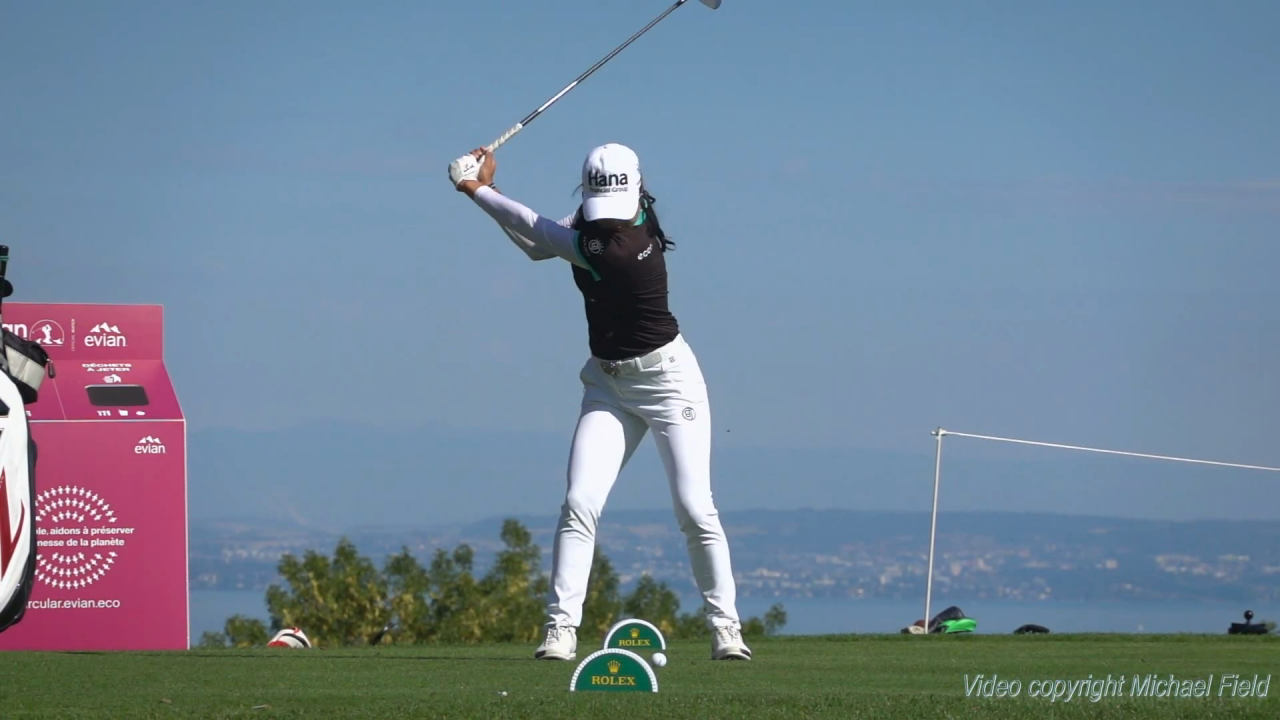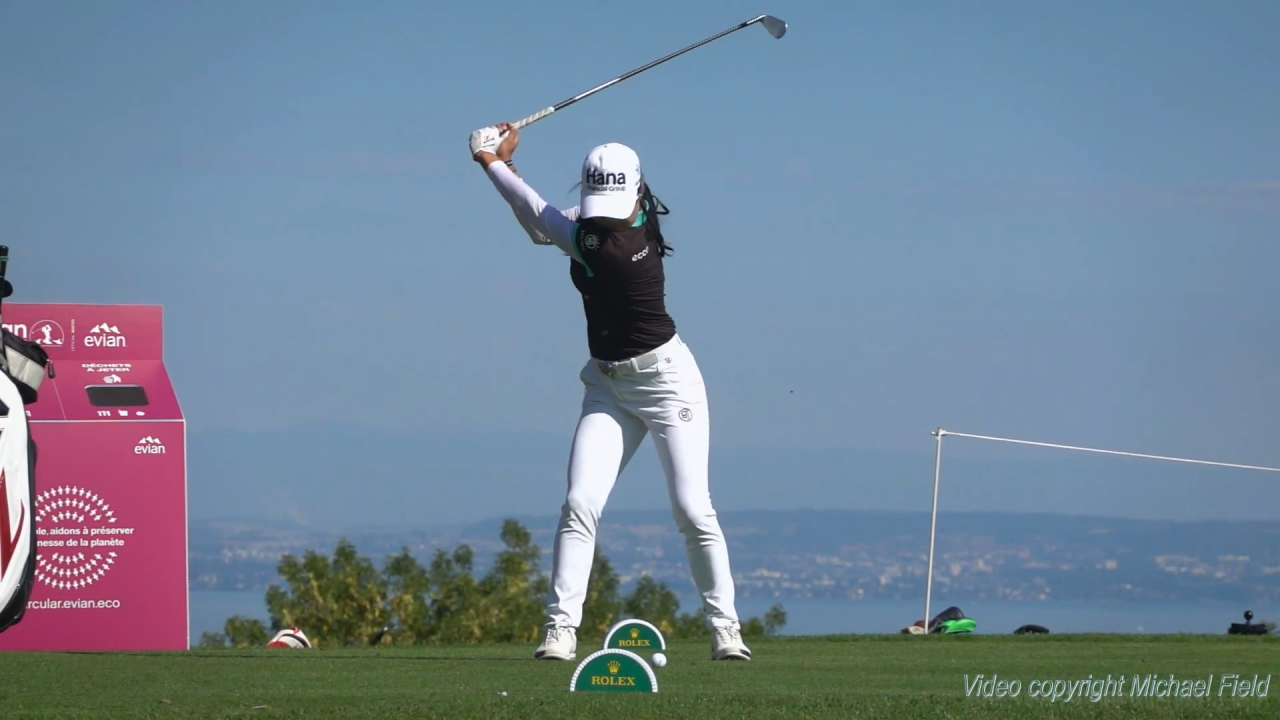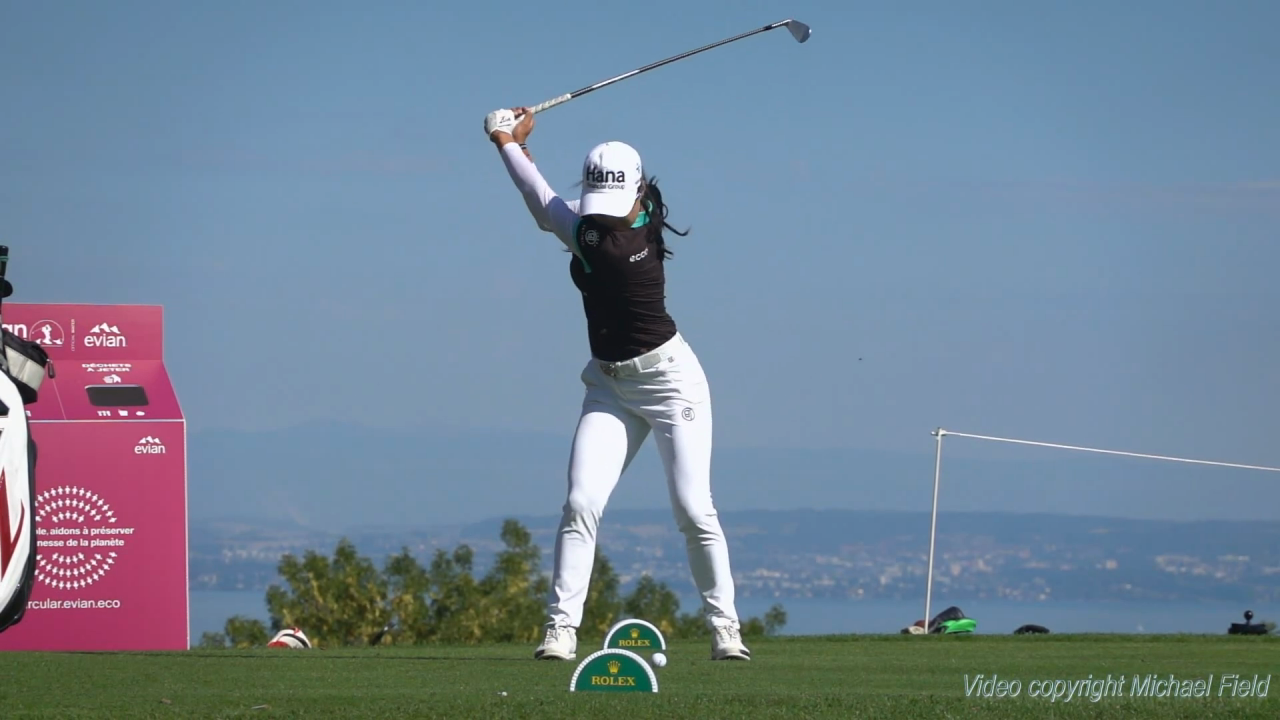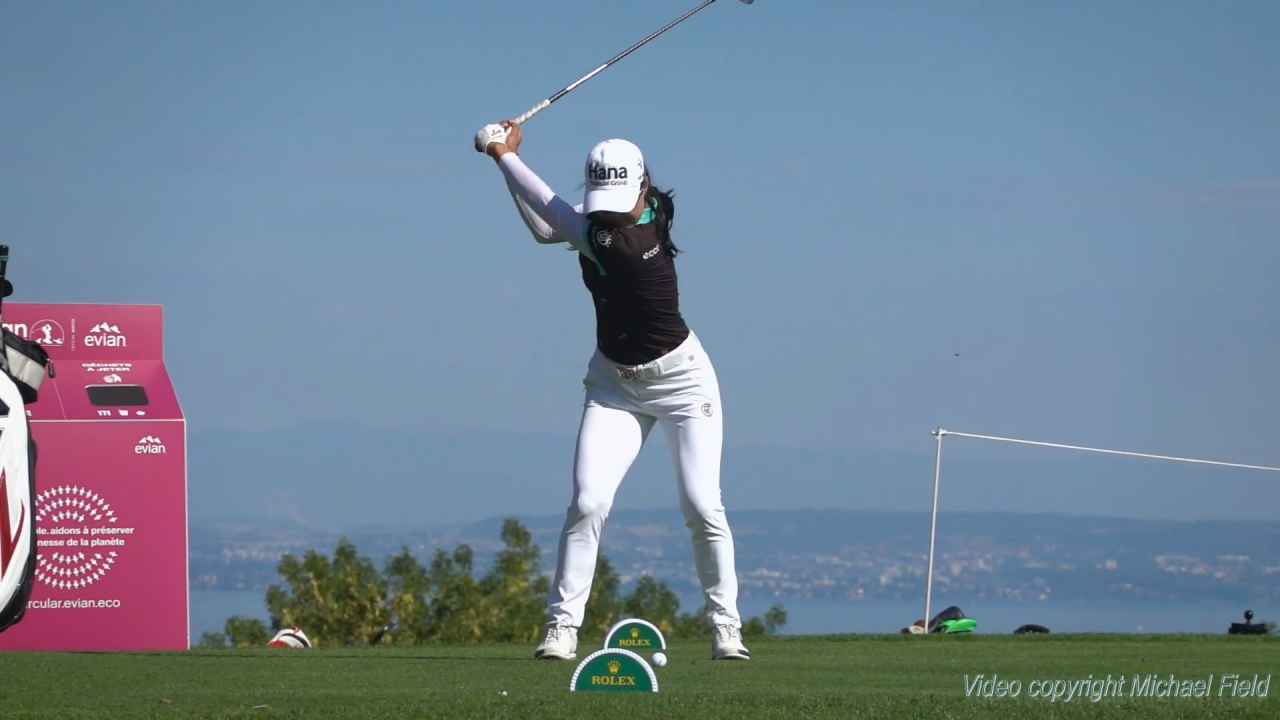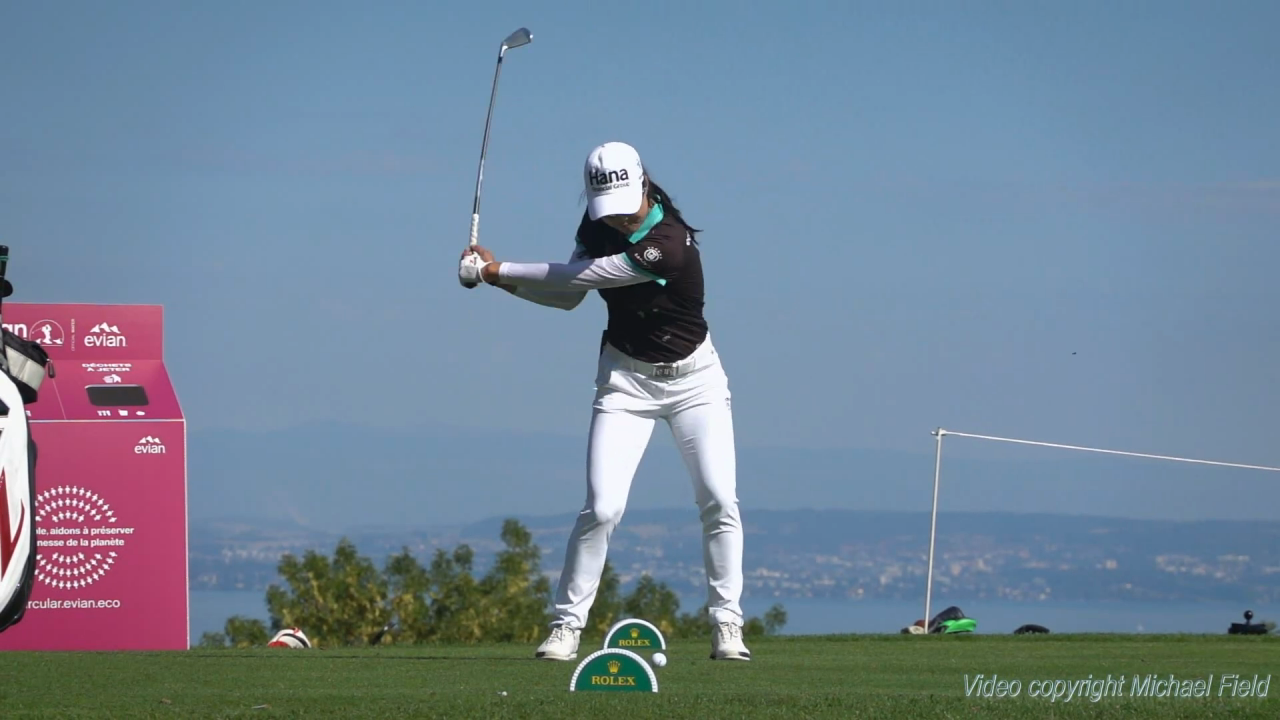
dt=0.2s
person 1, frame 1
left shoulder: (617, 251)
right shoulder: (598, 218)
left elbow: (540, 232)
right elbow: (539, 246)
left wrist: (478, 189)
right wrist: (485, 187)
left hip: (667, 379)
right hip: (608, 382)
left knee: (694, 508)
right knee: (579, 504)
left ankle: (726, 626)
right ankle: (560, 629)
person 1, frame 2
left shoulder: (610, 248)
right shoulder: (602, 217)
left elbow: (542, 220)
right elbow: (545, 230)
left wrist: (493, 163)
right wrist: (505, 161)
left hip: (666, 381)
right hip: (608, 383)
left knee: (692, 509)
right knee: (580, 504)
left ankle: (725, 627)
right ankle: (561, 629)
person 1, frame 3
left shoulder: (606, 248)
right shoulder: (632, 211)
left elbow: (548, 211)
right elbow: (552, 216)
left wrist: (507, 144)
right wrist: (517, 143)
left hip: (668, 380)
right hip: (611, 383)
left knee: (692, 508)
right knee: (580, 502)
left ankle: (725, 626)
right ankle: (561, 627)
person 1, frame 4
left shoulder: (622, 244)
right shoulder: (612, 217)
left elbow: (553, 212)
right elbow: (546, 227)
left wrist: (505, 154)
right wrist: (508, 155)
left hip: (680, 379)
right hip: (615, 383)
left knee: (701, 505)
right knee: (589, 502)
left ankle: (726, 625)
right ankle: (563, 626)
person 1, frame 5
left shoulder: (669, 243)
right shoulder: (598, 230)
left elbow: (579, 277)
right elbow: (563, 292)
left wrist: (498, 269)
right wrist: (500, 275)
left hip: (694, 378)
right hip: (626, 381)
left knee: (720, 500)
right knee: (603, 507)
left ankle: (727, 626)
right ankle: (565, 626)
